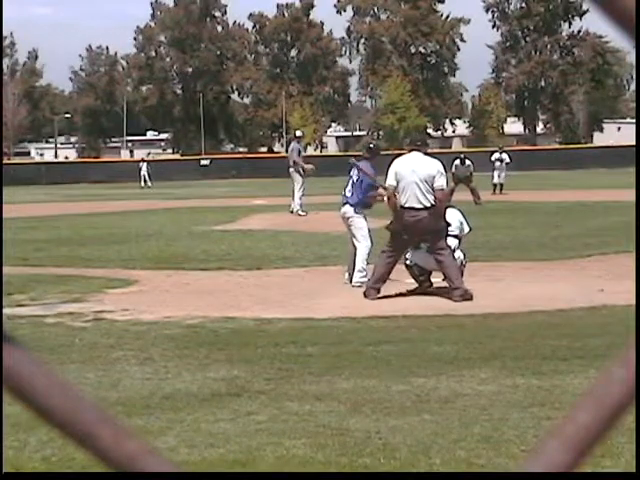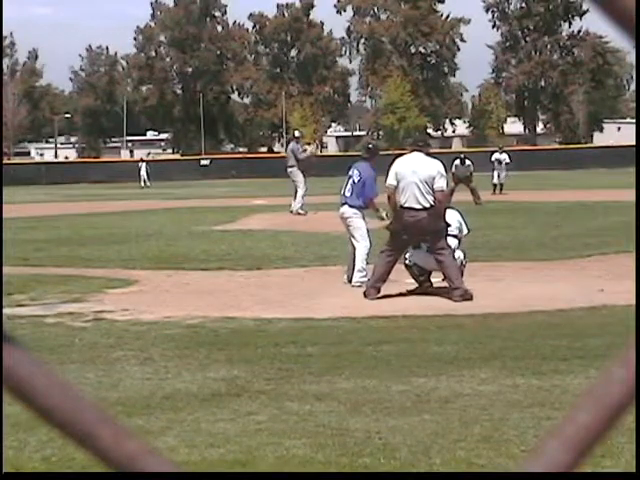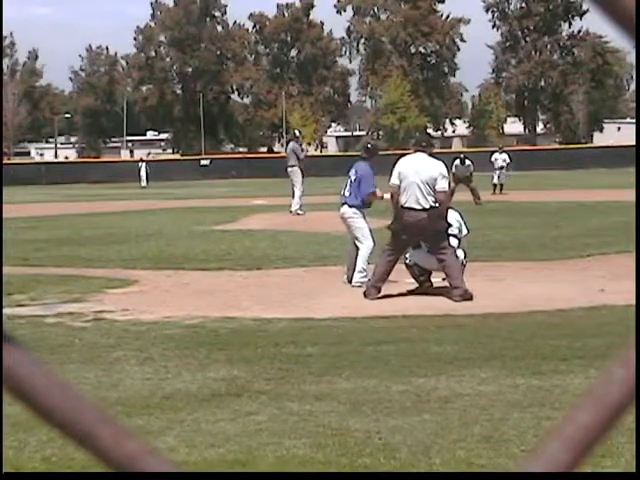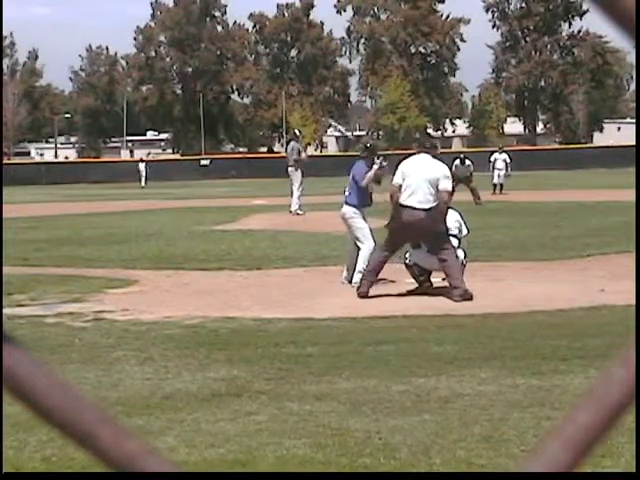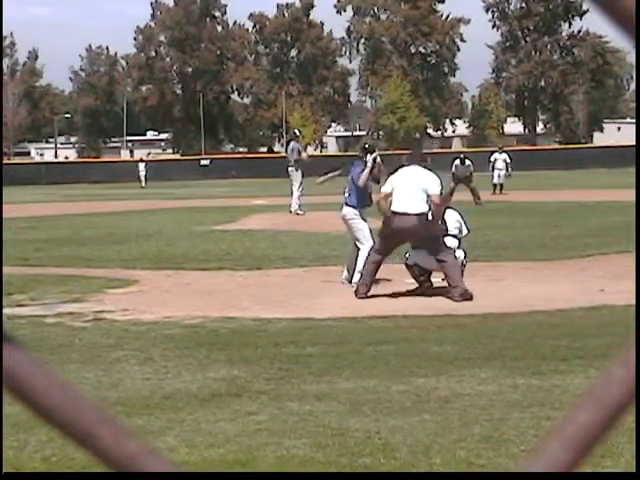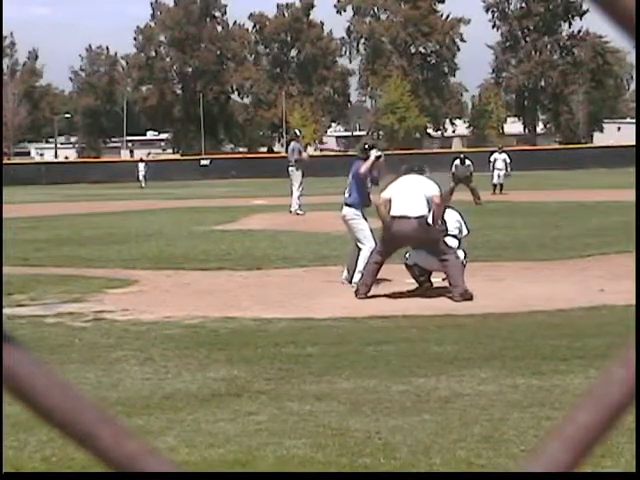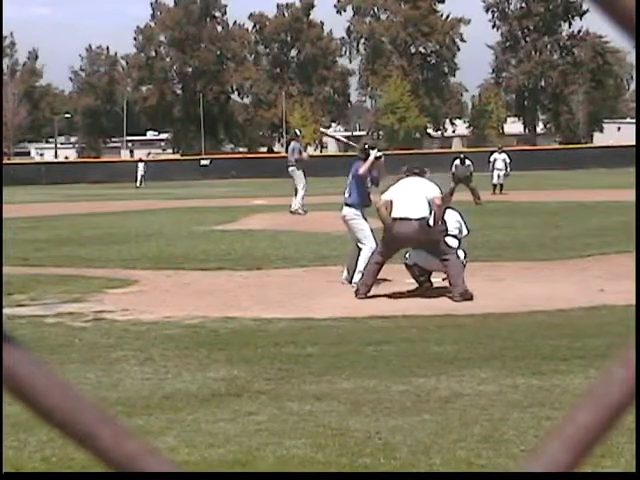
dt=0.3s
person 1, frame 1
left shoulder: (397, 163)
right shoulder: (435, 164)
left elbow: (390, 194)
right elbow: (440, 196)
left wrist: (397, 215)
right wrist: (440, 218)
left hip: (405, 215)
right hip: (428, 215)
left knee: (390, 252)
right knee: (443, 252)
left ankle: (372, 289)
right ankle: (458, 290)
person 1, frame 2
left shoulder: (399, 163)
right shoulder: (435, 164)
left elbow: (390, 193)
right elbow: (440, 198)
left wrist: (397, 215)
right wrist: (439, 218)
left hip: (405, 215)
right hip: (428, 216)
left knee: (389, 252)
right knee: (443, 252)
left ankle: (372, 289)
right ankle: (458, 290)
person 1, frame 3
left shoulder: (402, 162)
right shoulder: (438, 166)
left elbow: (394, 193)
right elbow: (442, 199)
left wrist: (398, 215)
right wrist: (441, 219)
left hip: (406, 215)
right hip: (429, 216)
left knee: (390, 252)
right knee: (445, 252)
left ankle: (372, 289)
right ankle: (459, 290)
person 1, frame 4
left shoulder: (406, 163)
right shoulder: (441, 168)
left elbow: (394, 192)
right elbow: (445, 199)
left wrist: (397, 213)
right wrist: (440, 219)
left hip: (404, 214)
right hip: (428, 216)
left knee: (385, 250)
right knee: (446, 252)
left ankle: (365, 286)
right ankle: (458, 290)
person 1, frame 5
left shoulder: (397, 174)
right shoulder: (430, 176)
left elbow: (381, 199)
right elbow: (436, 202)
left wrist: (389, 220)
right wrist: (435, 223)
left hip: (396, 221)
right hip: (420, 222)
left knee: (377, 252)
right knee: (444, 253)
left ankle: (362, 288)
right ankle: (459, 291)
person 1, frame 6
left shoulder: (396, 182)
right shoulder: (428, 182)
left elbow: (380, 204)
right elbow: (437, 202)
left wrist: (388, 225)
right wrist: (435, 225)
left hip: (396, 226)
right hip: (419, 225)
left knee: (379, 254)
right knee: (448, 254)
left ankle: (362, 290)
right ankle: (459, 291)
person 1, frame 7
left shoulder: (397, 185)
right shoulder: (429, 185)
left elbow: (381, 205)
right elbow: (439, 204)
left wrist: (389, 228)
right wrist: (435, 226)
left hip: (398, 227)
right hip: (421, 227)
left knee: (379, 255)
right knee: (449, 254)
left ankle: (363, 289)
right ankle: (459, 292)
person 2, frame 1
left shoulder: (358, 166)
right shoulder: (368, 170)
right elbow: (368, 197)
left wrist: (379, 192)
right wrist: (383, 196)
left hip: (347, 208)
right hip: (355, 211)
left knee: (357, 243)
right knee: (364, 244)
left ankle: (350, 275)
right ankle: (359, 279)
person 2, frame 2
left shoulder: (355, 166)
right shoulder: (369, 172)
right elbow: (368, 199)
right wrist: (379, 212)
left hip: (345, 208)
right hip: (354, 211)
left knee: (356, 243)
right knee: (363, 244)
left ankle: (350, 275)
right ankle: (358, 279)
person 2, frame 3
left shoulder: (356, 166)
right shoulder: (366, 169)
right elbow: (368, 195)
left wrist: (377, 194)
right wrist: (383, 196)
left hip: (347, 208)
right hip: (354, 211)
left knee: (357, 243)
right knee: (367, 243)
left ankle: (350, 275)
right ankle: (359, 279)
person 2, frame 4
left shoulder: (362, 165)
right shoulder: (361, 167)
left elbow: (376, 180)
right elbow: (363, 183)
left wrist: (379, 168)
right wrist: (375, 168)
left hip: (351, 209)
right hip: (354, 210)
left knee: (359, 243)
right knee: (367, 244)
left ankle: (349, 276)
right ankle: (358, 279)
person 2, frame 5
left shoulder: (363, 166)
right shoulder: (359, 167)
left elbow: (376, 179)
right elbow: (361, 183)
left wrist: (377, 165)
right wrist: (369, 165)
left hip: (356, 211)
right hip: (354, 212)
left knee: (360, 243)
right knee: (367, 244)
left ankle: (349, 275)
right ankle: (357, 279)
person 2, frame 6
left shoulder: (363, 165)
right shoulder: (358, 164)
left elbow: (376, 181)
right elbow: (362, 172)
left wrist: (380, 164)
right wrist: (372, 158)
left hip: (353, 211)
right hip: (354, 211)
left knee: (360, 244)
right knee: (369, 245)
left ankle: (348, 276)
right ankle: (358, 279)
person 2, frame 7
left shoulder: (364, 167)
right shoulder: (359, 164)
left elbow: (377, 181)
right elbow: (361, 173)
left wrist: (380, 164)
right wrist: (372, 158)
left hip: (354, 211)
right hip: (353, 212)
left knee: (360, 244)
right knee: (369, 245)
left ankle: (348, 276)
right ankle: (358, 279)
